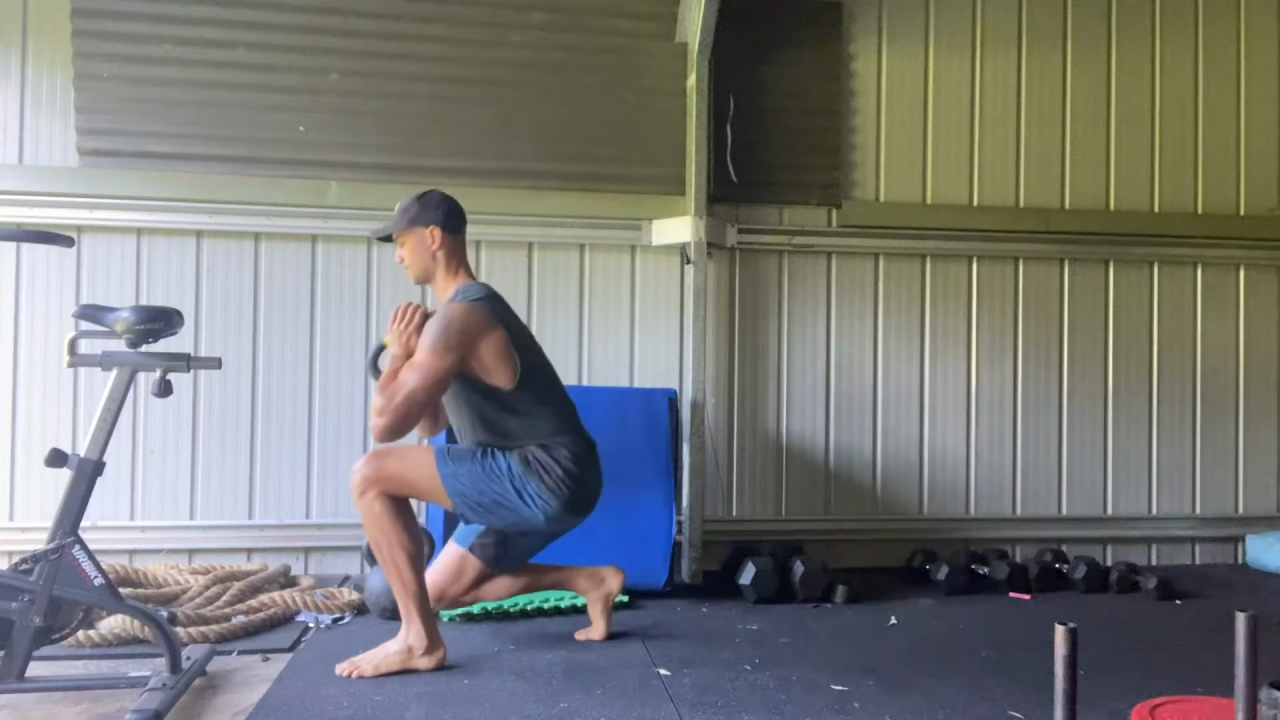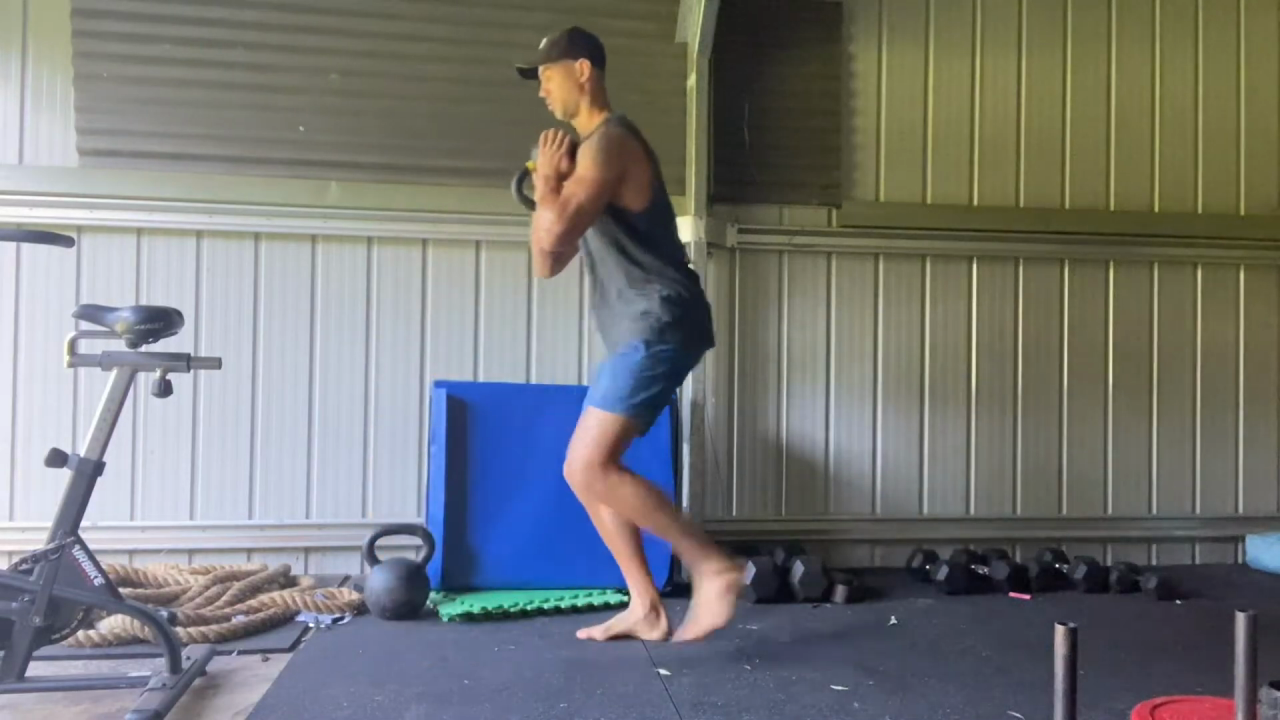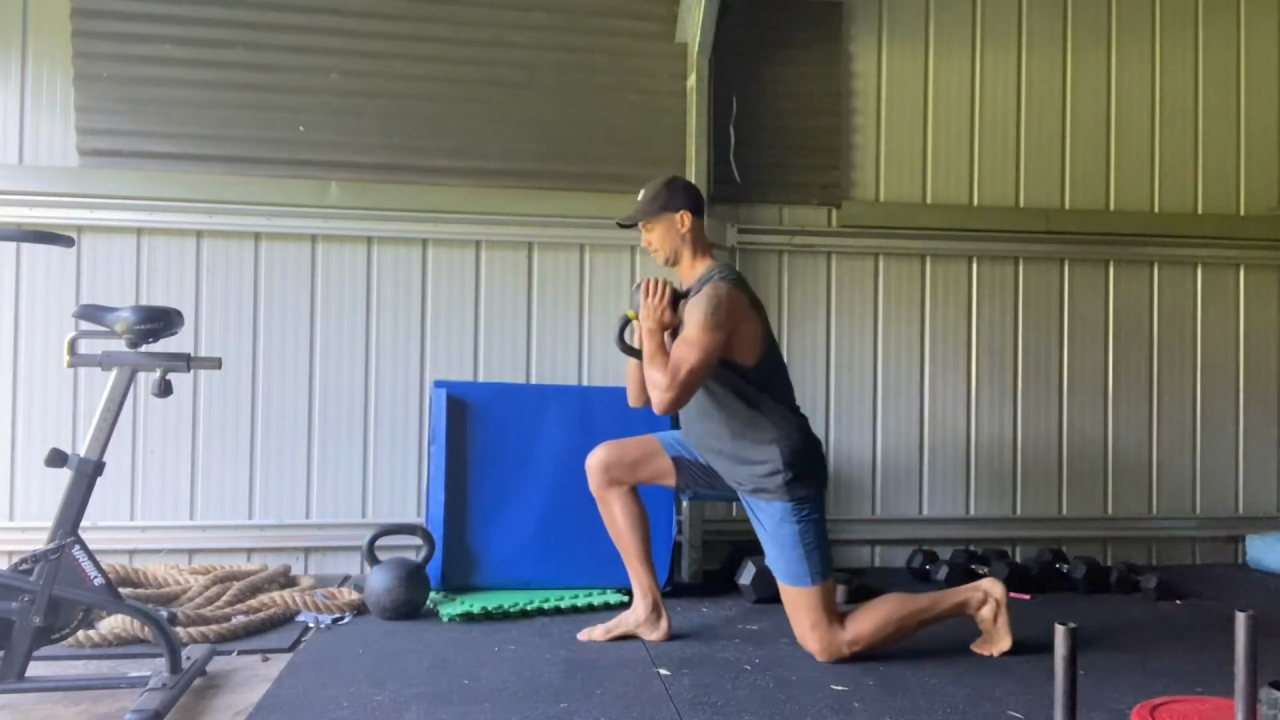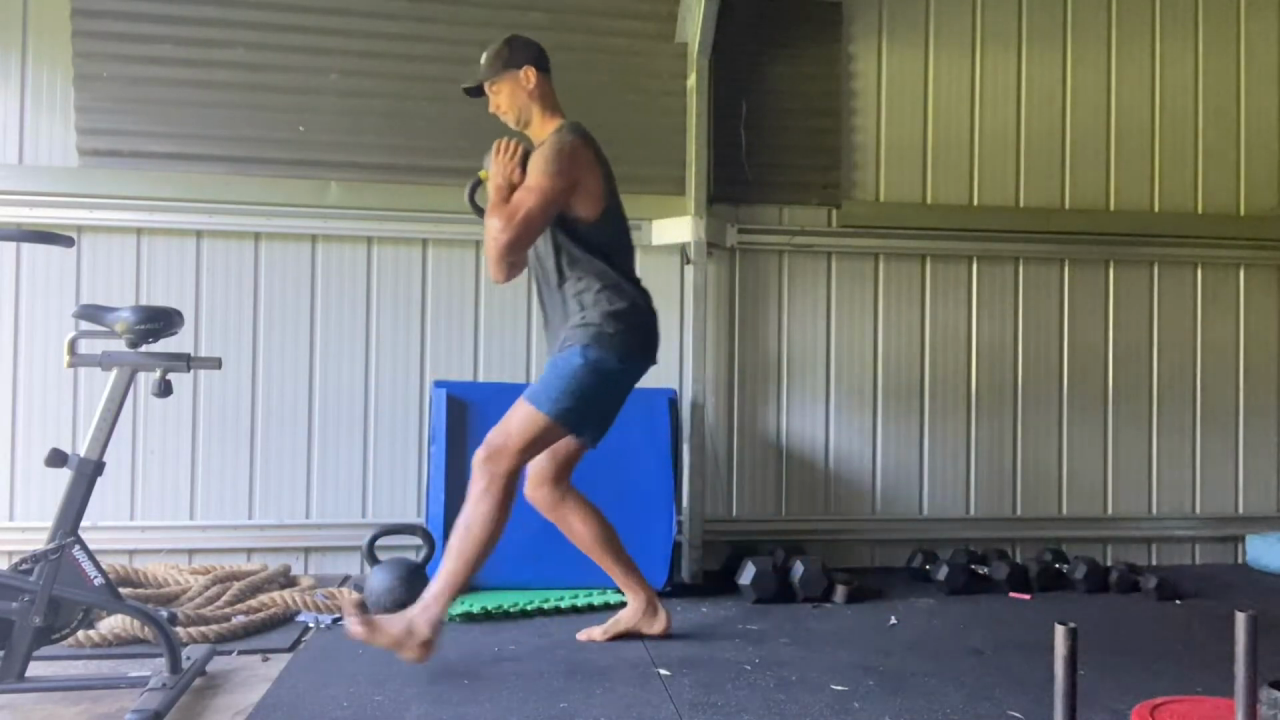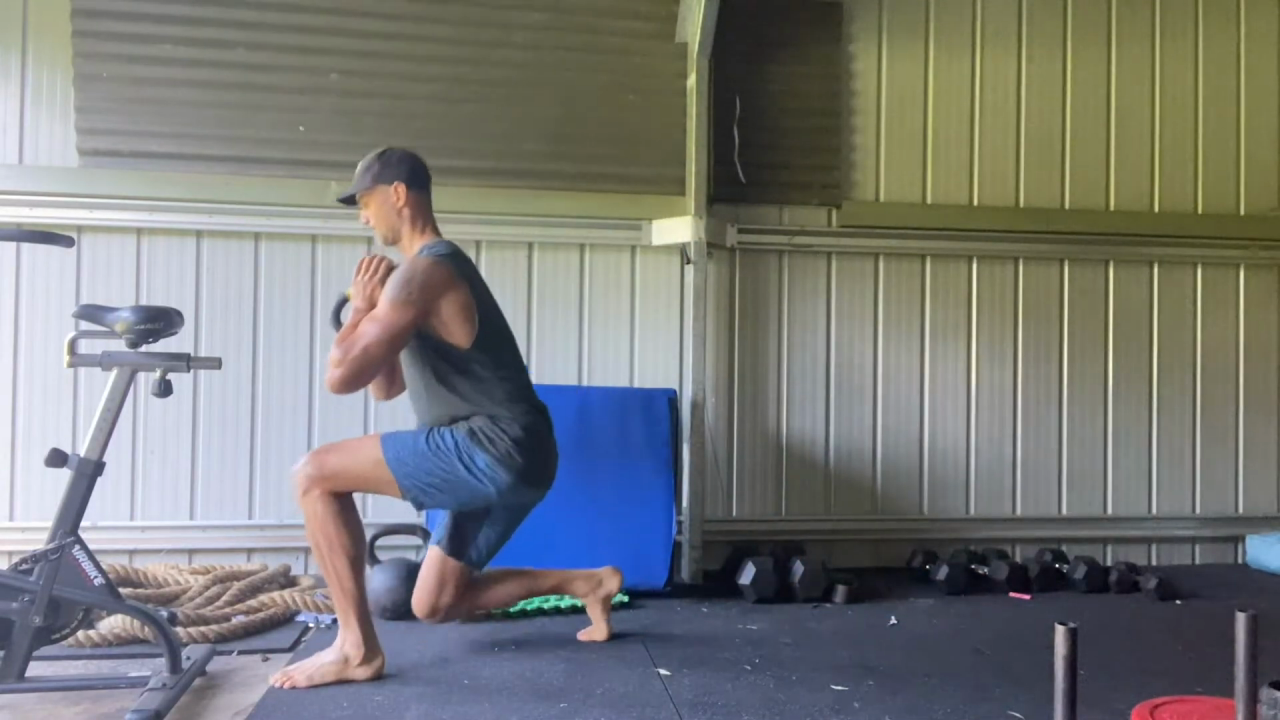
dt=1s
person 1, frame 1
left shoulder: (458, 317)
right shoulder: (468, 311)
left elbow: (386, 424)
right elbow: (431, 422)
left wrist: (398, 354)
right wrist: (410, 355)
left hip: (549, 480)
right hip: (543, 481)
left knee: (370, 475)
right knee: (440, 589)
left ankle: (418, 640)
right ankle: (593, 581)
person 1, frame 2
left shoulder: (610, 141)
right shoulder: (585, 148)
left elbow: (554, 235)
right elbow: (547, 262)
left wrist: (550, 181)
right wrist: (547, 185)
left hip: (661, 325)
right hip: (639, 331)
left knee: (586, 469)
right knee: (590, 468)
left ankle: (711, 567)
right ankle: (646, 607)
person 1, frame 3
left shoulder: (716, 296)
right shoulder: (691, 296)
left elbow: (666, 397)
right elbow: (639, 398)
left wrist: (652, 331)
right wrist: (647, 334)
left hip: (775, 473)
right hip: (731, 457)
left knee: (828, 643)
right knee: (604, 465)
left ankle: (978, 597)
right ankle: (647, 610)
person 1, frame 4
left shoulder: (562, 150)
right shoulder: (549, 155)
left elbow: (502, 242)
right elbow: (504, 268)
left wrist: (500, 189)
right wrist: (504, 195)
left hip: (607, 333)
right hip: (598, 340)
left knee: (496, 459)
right knee: (544, 482)
left ankle: (421, 624)
right ankle: (643, 605)
person 1, frame 5
left shoulder: (421, 272)
right shoulder: (429, 271)
left elbow: (341, 375)
right elbow: (386, 386)
left wrist: (361, 310)
right wrist: (374, 316)
left hip: (495, 448)
right hip: (508, 455)
left knee: (315, 473)
right knee: (435, 604)
left ankle: (357, 649)
right ankle: (590, 584)
